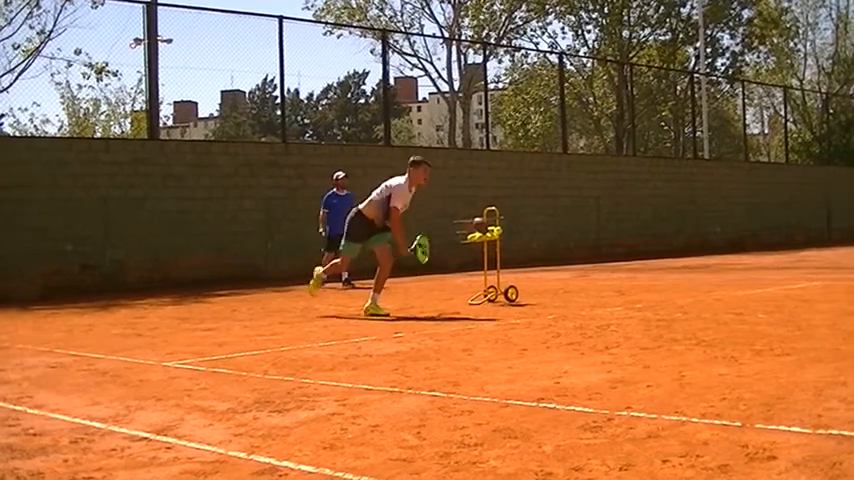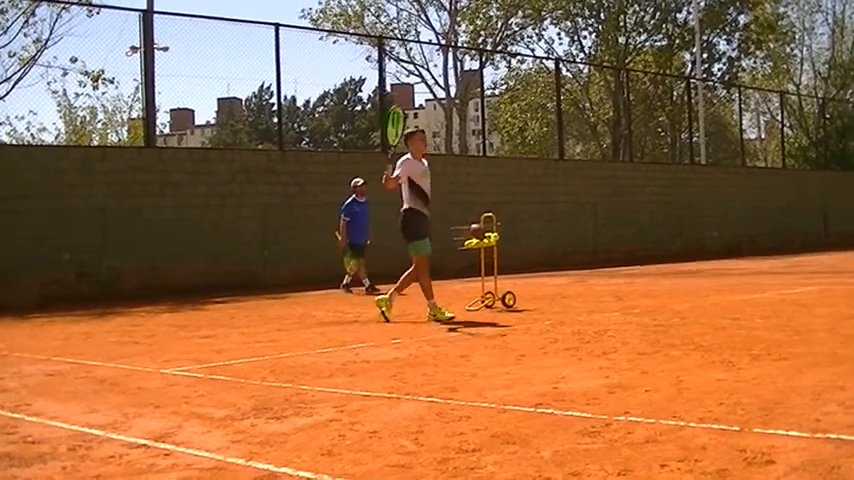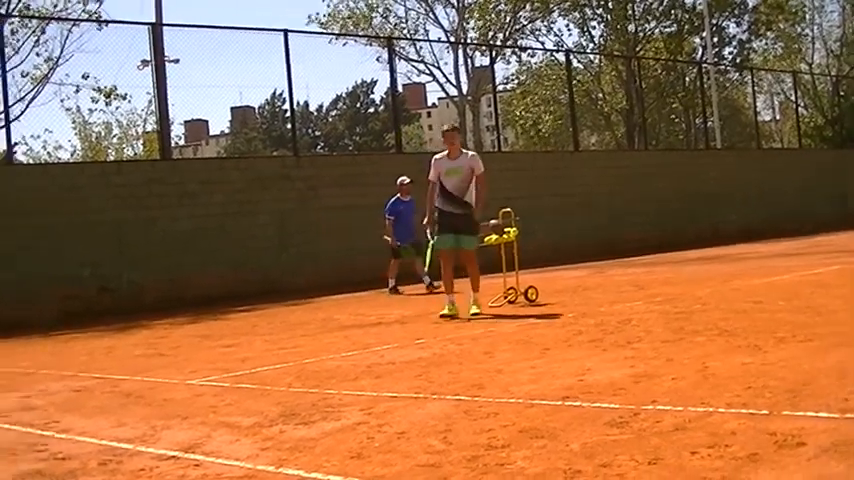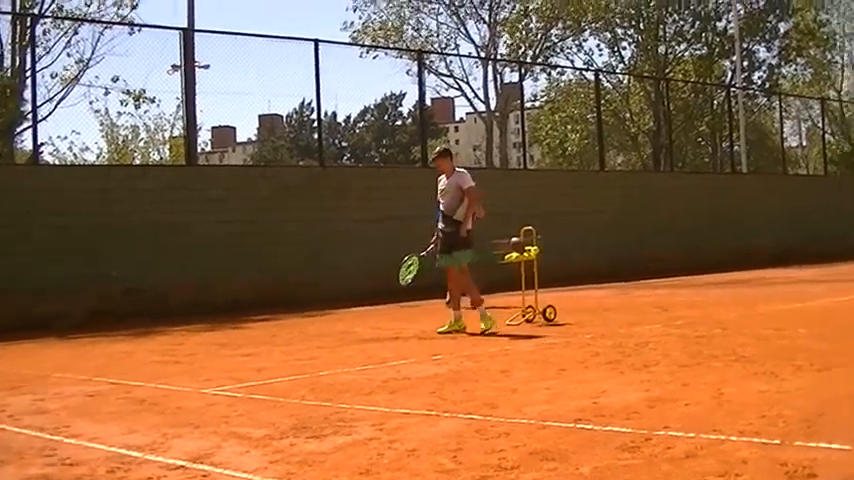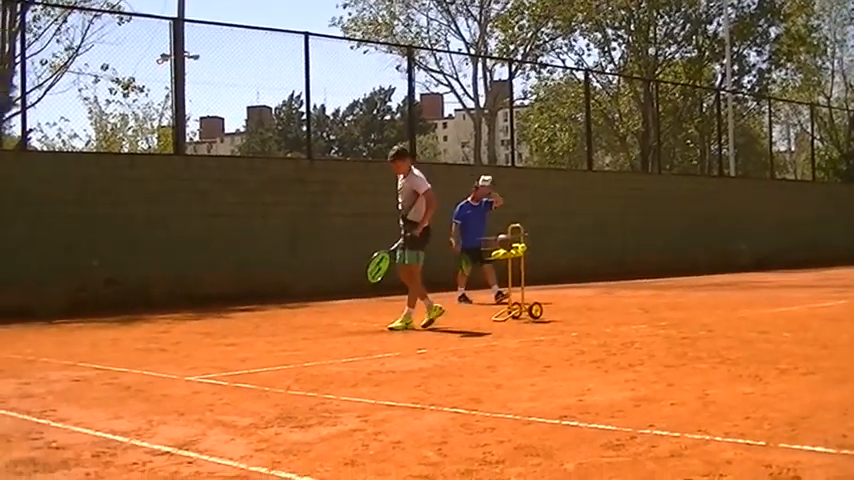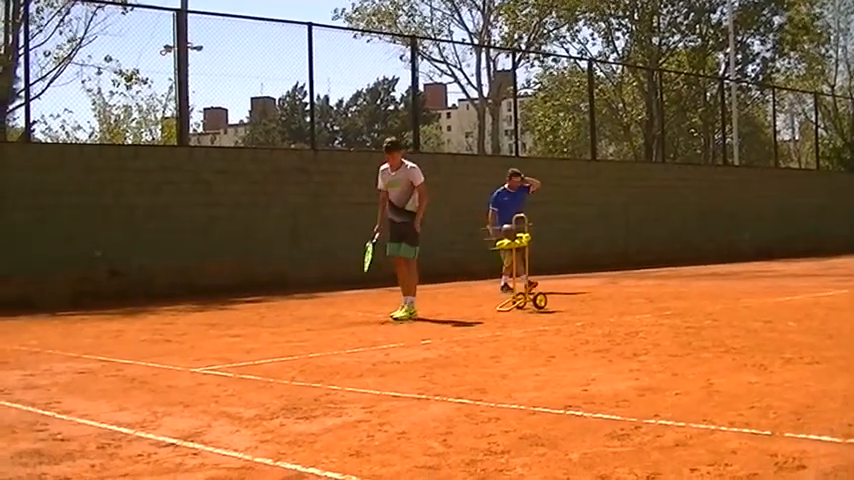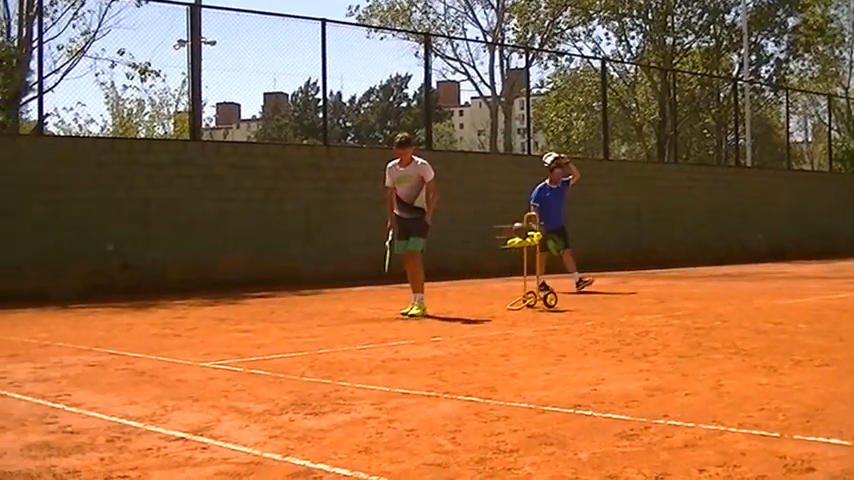
dt=0.7s
person 1, frame 1
left shoulder: (409, 188)
right shoulder: (401, 186)
left elbow: (394, 218)
right elbow: (394, 222)
left wrist: (398, 244)
right wrist: (403, 247)
left hip: (376, 224)
right hip: (359, 220)
left knee: (387, 261)
right knee: (345, 263)
left ankle: (373, 304)
right ankle: (321, 275)
person 1, frame 2
left shoulder: (424, 163)
right shoulder: (406, 162)
right elbow: (392, 183)
right wrist: (388, 180)
left hip: (423, 217)
right hip: (413, 217)
left knee: (419, 267)
right knee: (422, 266)
left ankle: (388, 299)
right ankle: (433, 309)
person 1, frame 3
left shoulder: (471, 158)
right shoulder: (437, 160)
left elbow: (481, 184)
right elbow: (432, 188)
left wrist: (477, 210)
right wrist: (429, 214)
left hip: (466, 213)
right hip: (443, 214)
left knee: (469, 259)
right knee: (445, 259)
left ankle: (475, 301)
right ankle: (450, 304)
person 1, frame 4
left shoulder: (461, 175)
right shoulder: (441, 180)
left elbow: (474, 199)
left wrist: (464, 225)
right wrist: (438, 234)
left hip: (460, 232)
right hip: (445, 233)
left knee: (463, 274)
right knee: (451, 277)
left ankle: (483, 315)
right ankle: (457, 320)
person 1, frame 5
left shoulder: (416, 178)
right shoulder: (401, 177)
left elbow: (432, 203)
left wrist: (420, 227)
left hip: (418, 231)
right hip: (407, 230)
left knee: (412, 272)
right knee: (403, 272)
left ankle: (408, 317)
right ankle: (432, 308)
person 1, frame 6
left shoulder: (412, 170)
right shoulder: (383, 171)
left elbow: (423, 196)
left wrist: (417, 220)
right wrist: (380, 222)
left hip: (410, 221)
right hip: (394, 222)
left knee: (409, 262)
right knee: (398, 263)
left ankle: (411, 306)
right ankle: (405, 303)
person 1, frame 7
left shoulder: (422, 166)
right shoulder: (391, 168)
left elbow: (433, 192)
left wrist: (429, 215)
right wrist: (390, 219)
left hip: (418, 217)
right hip: (401, 218)
left knee: (414, 258)
right knee: (407, 261)
left ankle: (420, 303)
right ankle: (415, 302)
person 2, frame 1
left shoulder: (349, 196)
right shoulder: (329, 197)
right elbow: (323, 214)
right wrist: (322, 227)
right hip: (333, 231)
right knee: (329, 254)
left ankle: (344, 278)
person 2, frame 2
left shoulder: (365, 202)
right shoulder: (349, 204)
right elbow: (343, 223)
left wrist: (368, 233)
right wrist: (343, 238)
left hip: (362, 239)
right hip: (353, 240)
left knee: (356, 262)
right knee: (359, 262)
left ankle: (345, 283)
right ankle: (368, 285)
person 2, frame 3
left shoulder: (411, 202)
right shoulder: (393, 203)
right elbow: (388, 222)
left wrist: (415, 233)
right wrist: (391, 238)
left hip: (411, 239)
right hip: (399, 240)
left knee: (418, 259)
right knee: (396, 261)
left ankle: (429, 283)
right ankle: (391, 286)
person 2, frame 4
left shoulder: (465, 212)
right shoulder: (446, 214)
left elbow: (480, 213)
right elbow: (441, 233)
left wrist: (475, 204)
right wrist: (442, 248)
left hip: (463, 248)
right hip: (453, 250)
left knee: (459, 275)
right knee: (462, 274)
left ankle: (451, 299)
right ankle: (472, 298)
person 2, frame 5
left shoulder: (485, 204)
right shoulder: (462, 207)
left elbow: (500, 201)
right elbow: (455, 226)
left wrist: (490, 192)
right wrist: (456, 243)
left hip: (481, 244)
right hip: (467, 245)
left knee: (488, 266)
right knee: (465, 270)
left ankle: (497, 293)
right ankle: (461, 294)
person 2, frame 6
left shoulder: (522, 190)
right shoulder: (499, 194)
left elbow: (537, 184)
right elbow: (492, 214)
left wrist: (524, 179)
right wrist: (493, 230)
right hip: (506, 231)
left knee: (512, 256)
right knee: (515, 255)
left ankle: (504, 283)
right ankle: (525, 281)
person 2, frame 7
left shoulder: (562, 185)
right shoulder: (540, 190)
left elbow: (577, 175)
right elbow: (534, 210)
left wrist: (567, 163)
left hip: (559, 228)
right hip: (545, 229)
left knee: (567, 252)
right knee: (542, 255)
left ankle: (578, 280)
right ankle: (540, 282)
